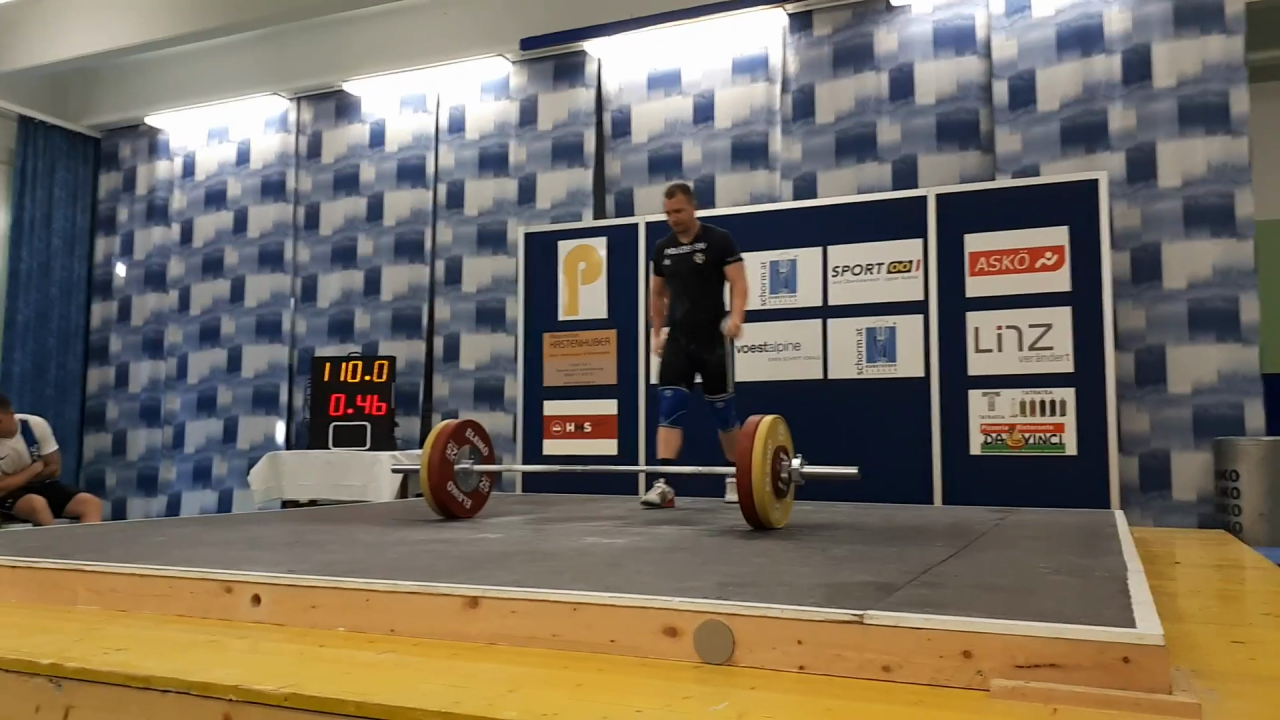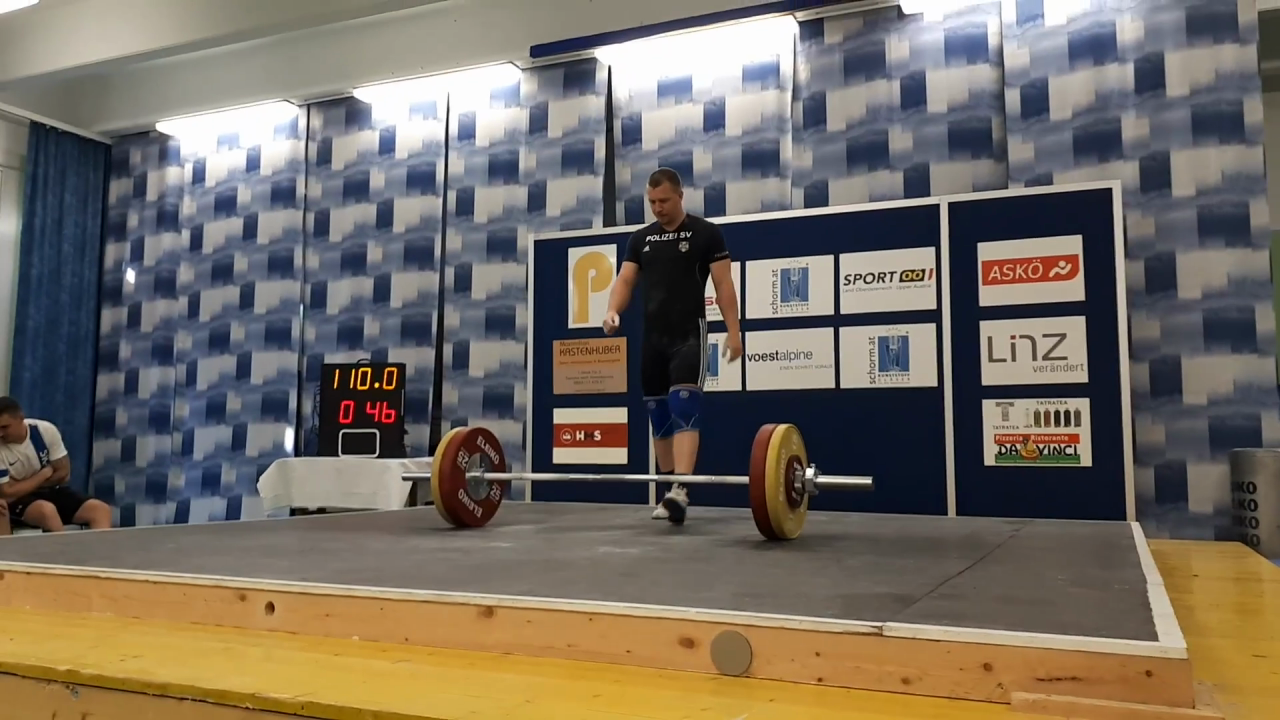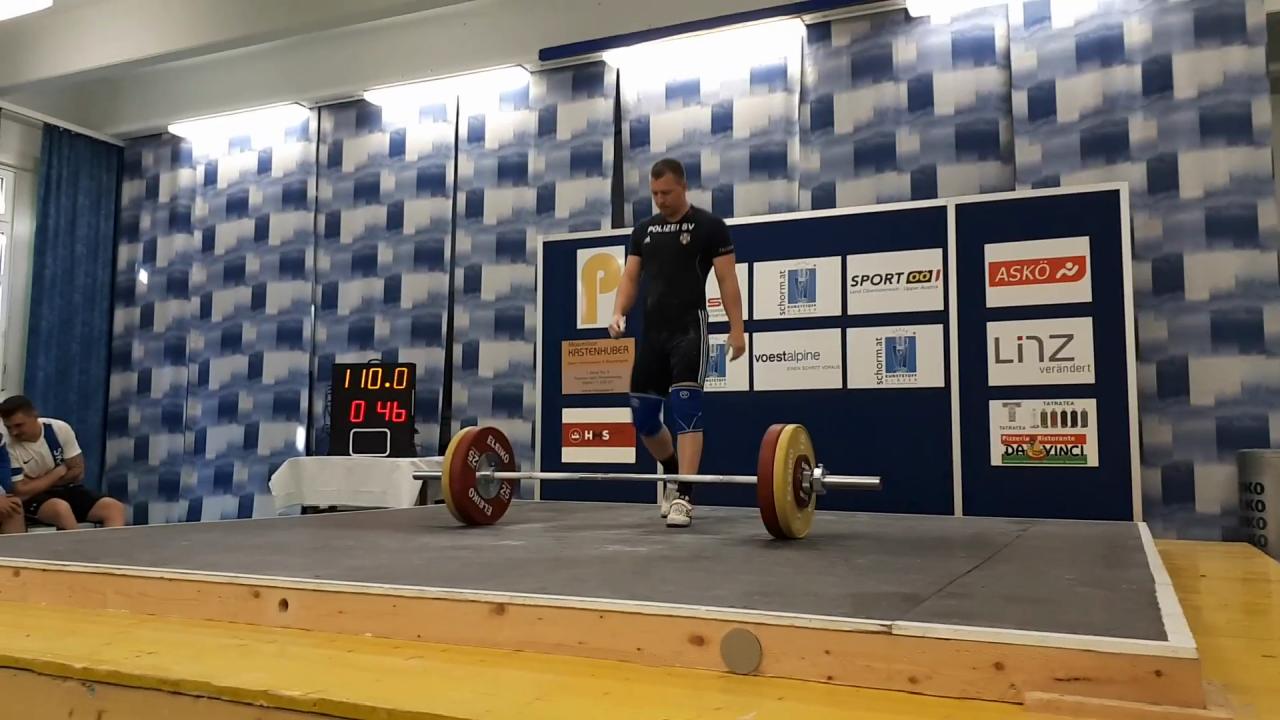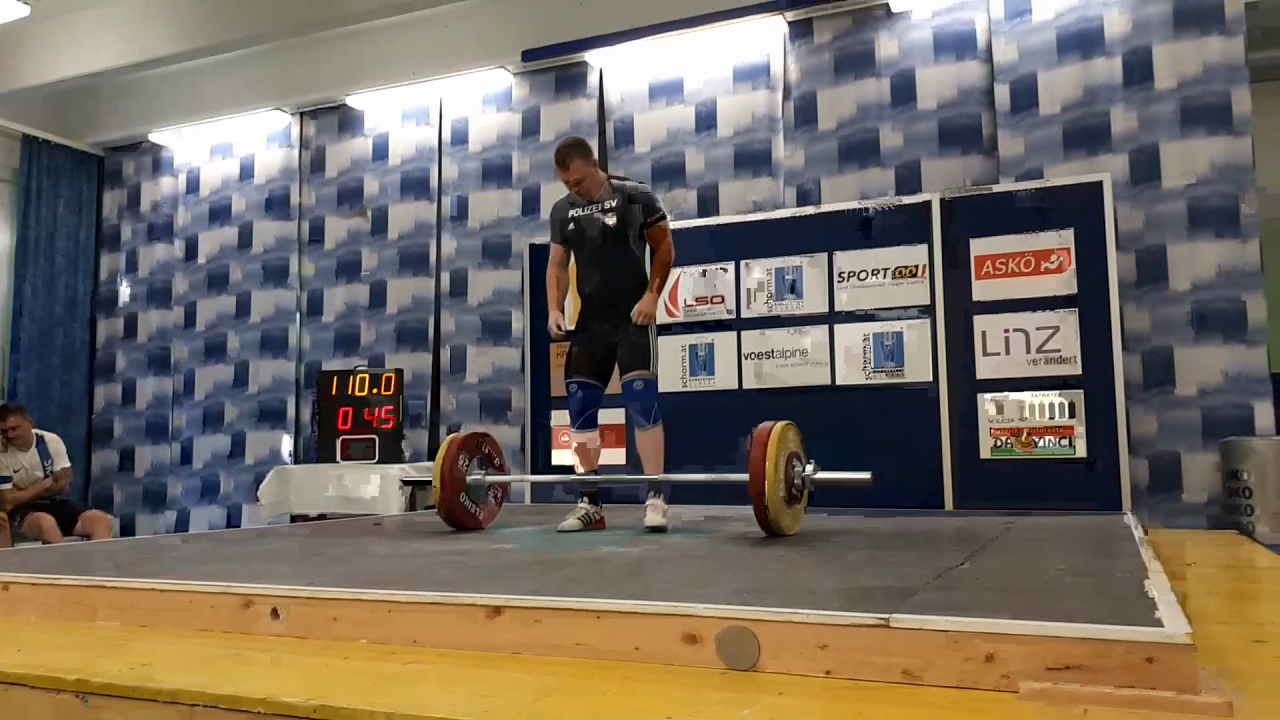
dt=0.5s
person 1, frame 1
left shoulder: (719, 240)
right shoulder: (662, 248)
left elbow: (739, 284)
right elbow: (657, 294)
left wrist: (736, 317)
right wrist: (657, 333)
left hip: (712, 337)
right hip: (677, 339)
left knee: (722, 409)
right knee: (670, 406)
left ankle: (735, 475)
right ankle: (664, 485)
person 1, frame 2
left shoulder: (705, 233)
right shoulder: (641, 238)
left elbow: (724, 284)
right elbow: (625, 282)
left wrist: (734, 330)
right wrist: (613, 312)
left hip: (688, 334)
right hip: (653, 336)
left knee: (684, 406)
right knee: (658, 416)
left ankle: (680, 492)
right ankle: (669, 489)
person 1, frame 3
left shoulder: (709, 226)
right shoulder: (643, 230)
left elbow: (727, 279)
right elbow: (630, 277)
left wrist: (737, 328)
right wrist: (618, 313)
left hip: (688, 328)
right hip: (651, 330)
left knee: (685, 406)
right knee: (643, 415)
left ankle: (683, 496)
right ankle: (674, 475)
person 1, frame 4
left shoulder: (634, 195)
right shoulder: (562, 211)
left elbow: (664, 248)
right elbow: (557, 264)
left wrist: (651, 295)
right wrist: (554, 309)
left hip: (632, 316)
right hip: (591, 320)
left knee: (641, 400)
right knee: (580, 406)
left ankle: (656, 499)
right ankle: (590, 503)
